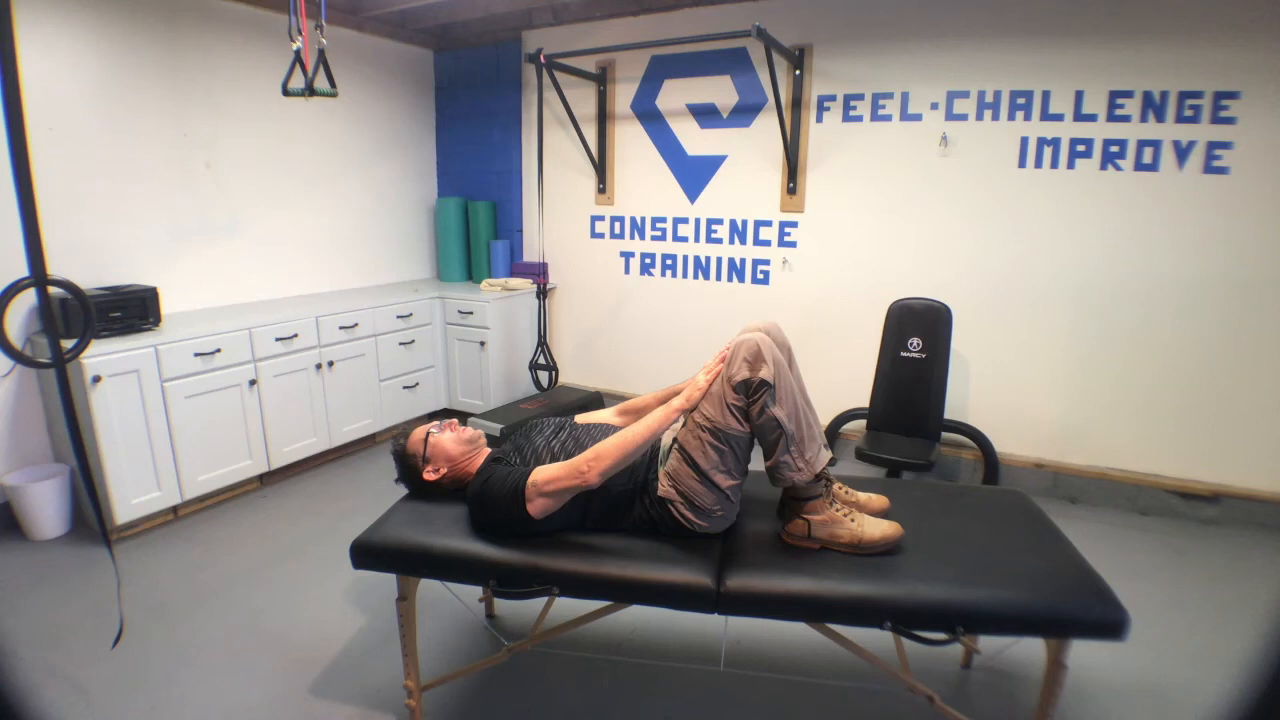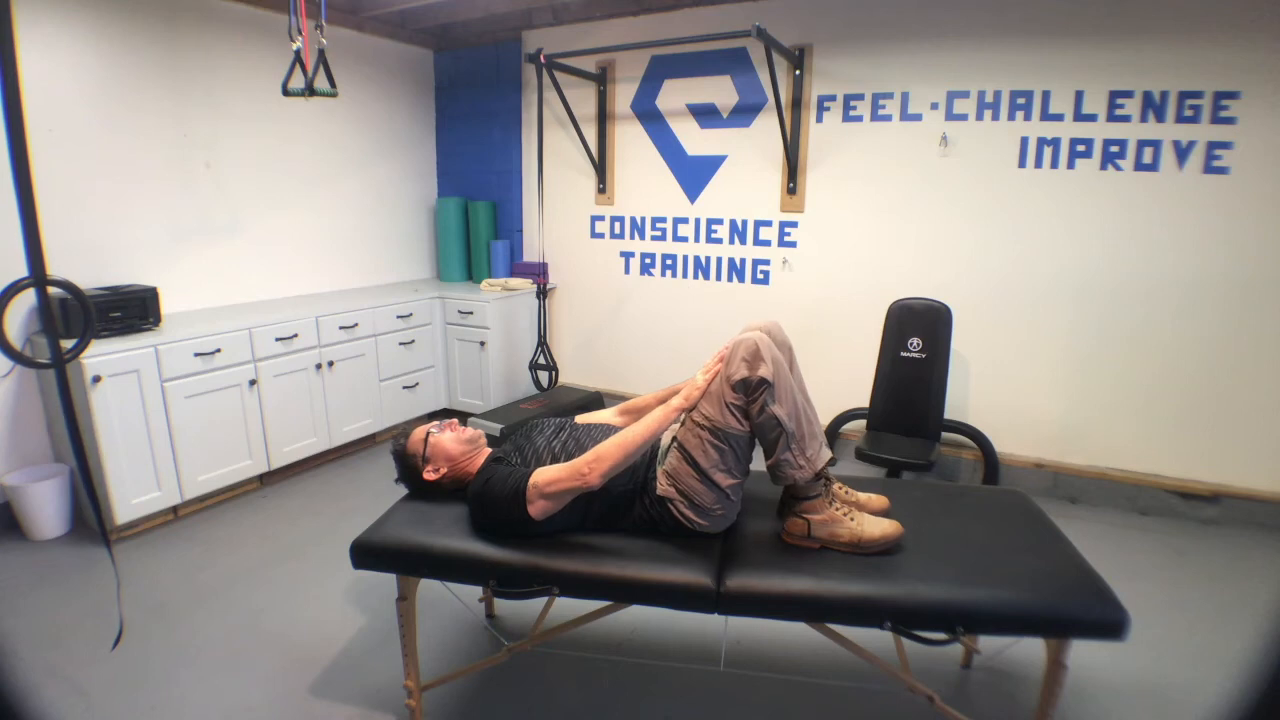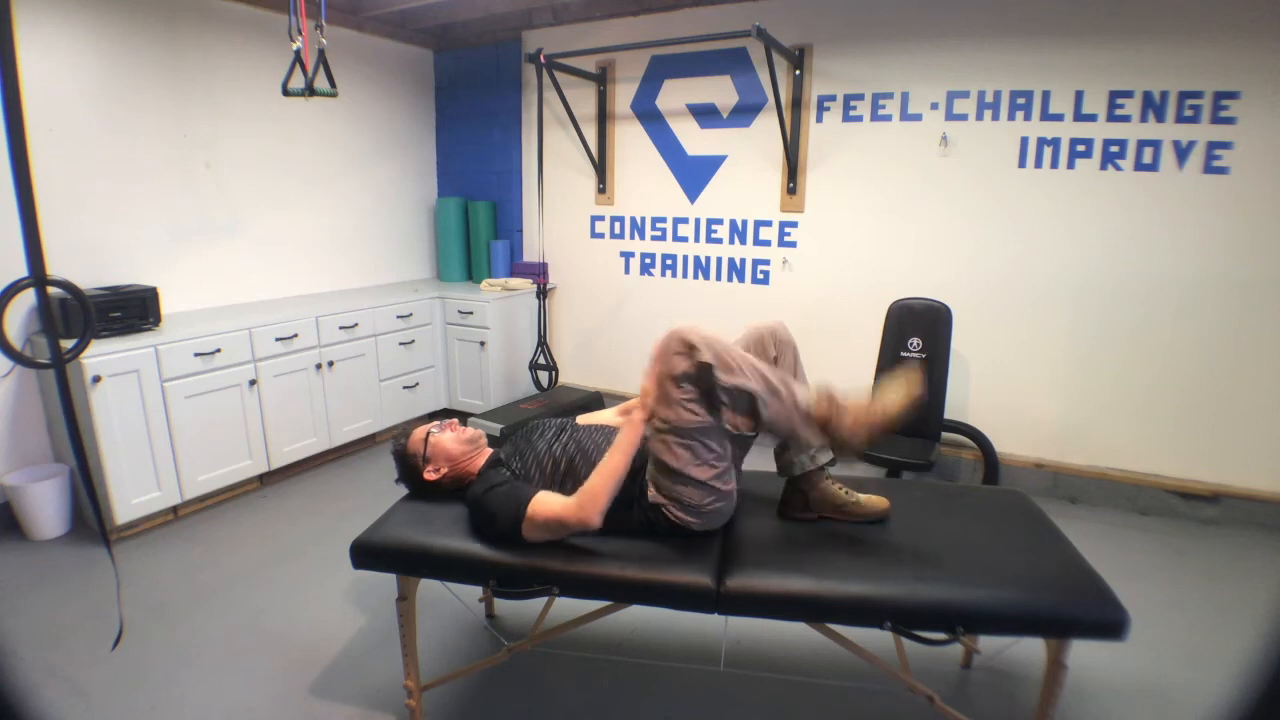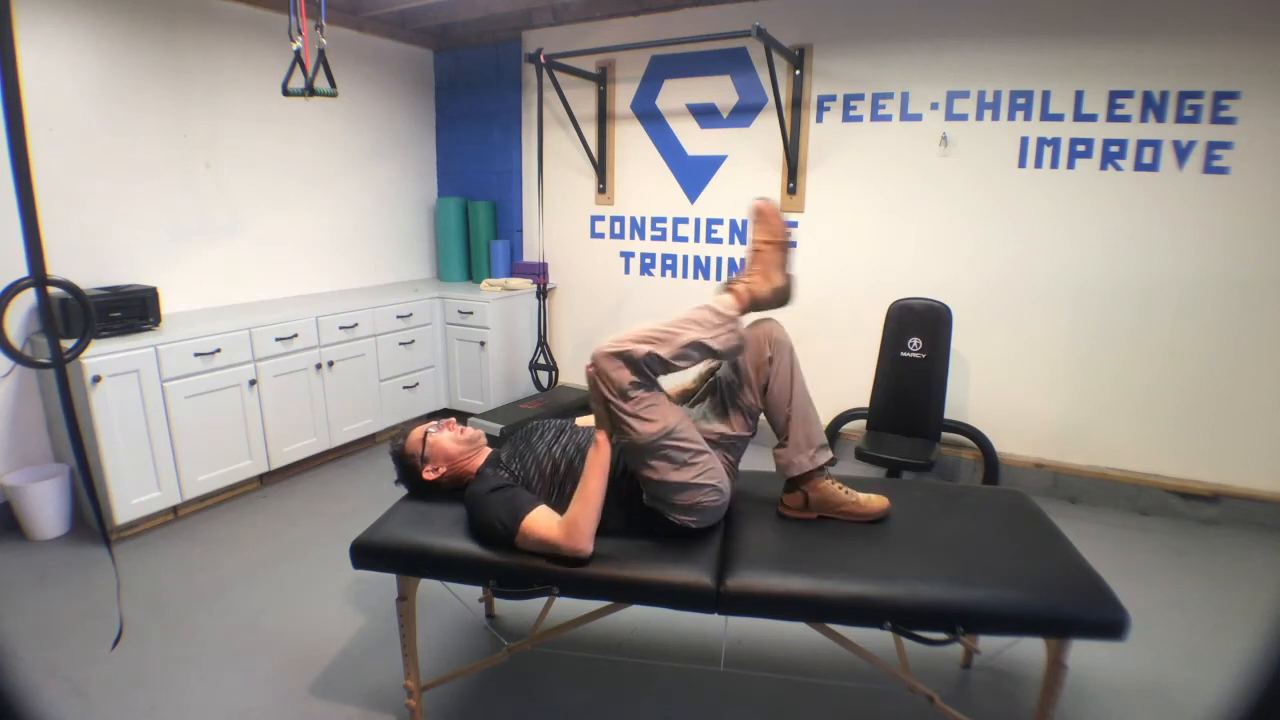
dt=0.3s
person 1, frame 1
left shoulder: (522, 441)
right shoulder: (492, 493)
left elbow: (618, 415)
right elbow: (588, 471)
left wrist: (696, 385)
right wrist: (683, 402)
left hip: (668, 454)
right hip: (686, 499)
left knee: (764, 337)
right knee: (752, 353)
left ankle: (812, 483)
right ankle: (811, 508)
person 1, frame 2
left shoulder: (520, 442)
right shoulder: (492, 493)
left elbow: (617, 416)
right elbow: (588, 473)
left wrist: (700, 385)
right wrist: (682, 402)
left hip: (667, 455)
right hip: (685, 500)
left knee: (765, 337)
right knee: (752, 354)
left ankle: (811, 482)
right ankle: (811, 507)
person 1, frame 3
left shoulder: (521, 440)
right shoulder: (491, 498)
left elbow: (614, 417)
right elbow: (585, 513)
right wrist: (644, 405)
left hip: (690, 460)
right hip: (686, 499)
left knee: (769, 335)
right knee: (681, 343)
left ankle: (807, 484)
right ankle: (831, 418)
person 1, frame 4
left shoulder: (523, 439)
right shoulder: (488, 499)
left elbow: (628, 415)
right elbow: (576, 541)
left wrist: (690, 391)
right wrist: (605, 434)
left hip: (699, 456)
right hip: (692, 496)
left knee: (767, 339)
right knee: (612, 359)
left ankle: (807, 486)
right ankle: (750, 291)
